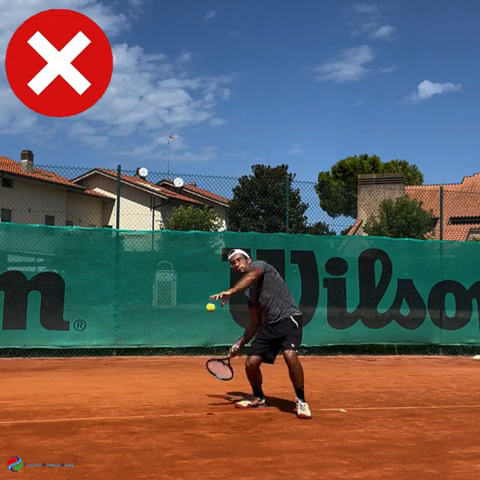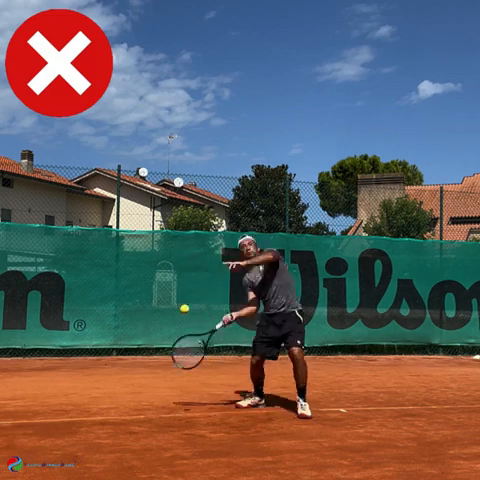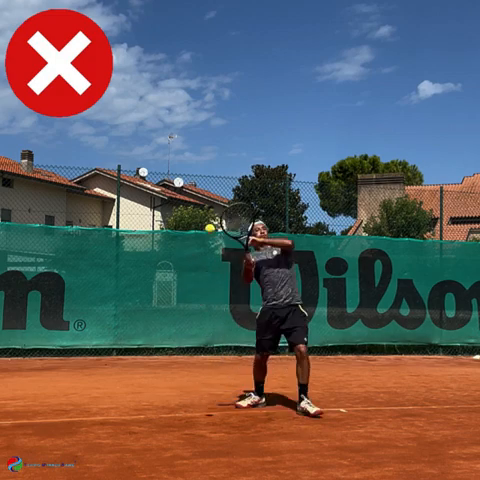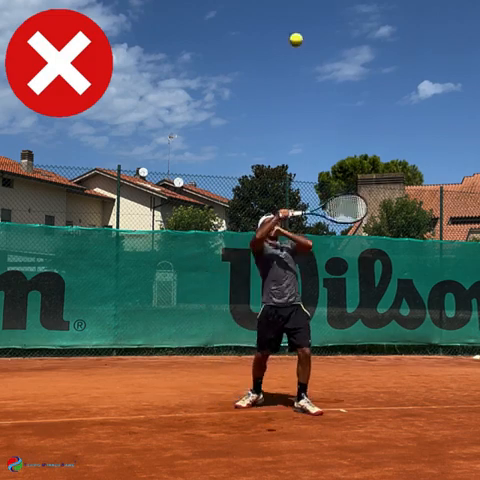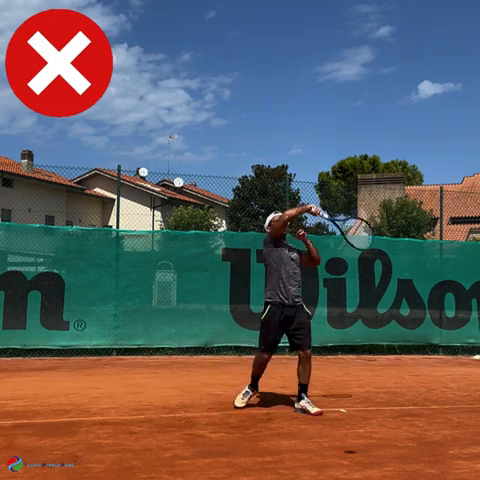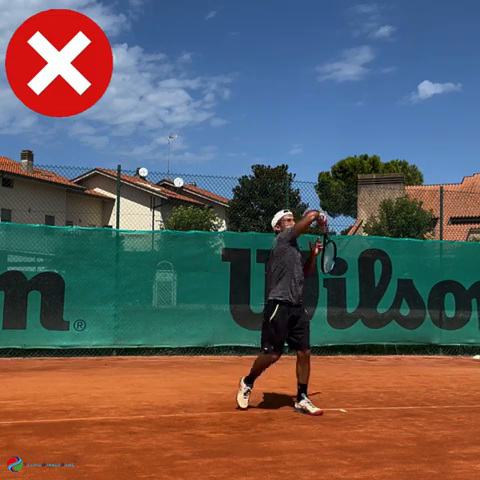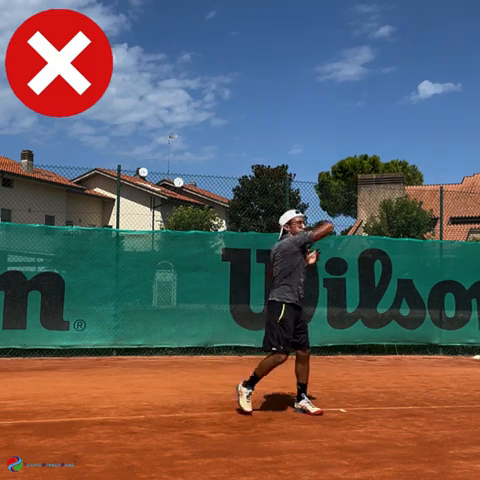
dt=0.1s
person 1, frame 1
left shoulder: (259, 268)
right shoulder: (247, 291)
left elbow: (251, 277)
right elbow: (255, 321)
left wrist: (230, 292)
right wrist: (240, 343)
left hip: (289, 319)
right hip: (269, 324)
left knee: (290, 355)
right knee: (251, 362)
left ankle: (301, 401)
right ankle: (258, 397)
person 1, frame 2
left shoulder: (270, 255)
right shoulder: (249, 278)
left elbow: (269, 257)
right elbow: (252, 307)
left wrist: (245, 263)
right wrist: (235, 315)
left hip: (291, 314)
right hip: (269, 319)
left knee: (296, 352)
right knee: (256, 360)
left ankle: (302, 401)
right ankle: (258, 396)
person 1, frame 3
left shoulder: (281, 249)
right shoulder: (252, 257)
left elbow: (288, 243)
right elbow: (247, 279)
left wrist: (264, 240)
right wrist: (247, 261)
left hip: (293, 308)
right hip: (269, 311)
left knee: (302, 350)
right knee: (261, 356)
left ankle: (303, 400)
right ankle: (258, 395)
person 1, frame 4
left shoulder: (289, 247)
right shoulder: (259, 249)
left elbow: (308, 245)
right elbow: (258, 237)
left wrist: (283, 230)
right wrist: (277, 217)
left hip: (295, 308)
right hip: (271, 309)
left knee: (304, 352)
right knee: (262, 354)
left ankle: (301, 399)
right ankle: (256, 393)
person 1, frame 5
left shoulder: (293, 249)
right shoulder: (270, 243)
left elbow: (315, 261)
right elbow: (283, 216)
left wrist: (305, 239)
right wrist: (306, 208)
left hip: (297, 308)
right hip: (274, 307)
left knee: (305, 353)
right knee: (265, 354)
left ankle: (302, 399)
right ankle: (251, 387)
person 1, frame 6
left shoulder: (293, 247)
right shoulder: (283, 240)
left elbow: (304, 273)
right elbow: (309, 217)
left wrist: (314, 252)
right wrist: (319, 215)
left hip: (297, 307)
right hip: (279, 305)
left knee: (304, 353)
right knee: (272, 354)
left ankle: (302, 399)
right ankle: (247, 382)
person 1, frame 7
left shoulder: (283, 246)
right shoulder: (295, 241)
right elbow: (328, 226)
left wrist: (307, 263)
right wrist: (311, 236)
left hip: (295, 307)
right hip: (280, 306)
left knee: (303, 353)
right knee: (278, 355)
left ankle: (302, 399)
right ankle: (246, 387)
